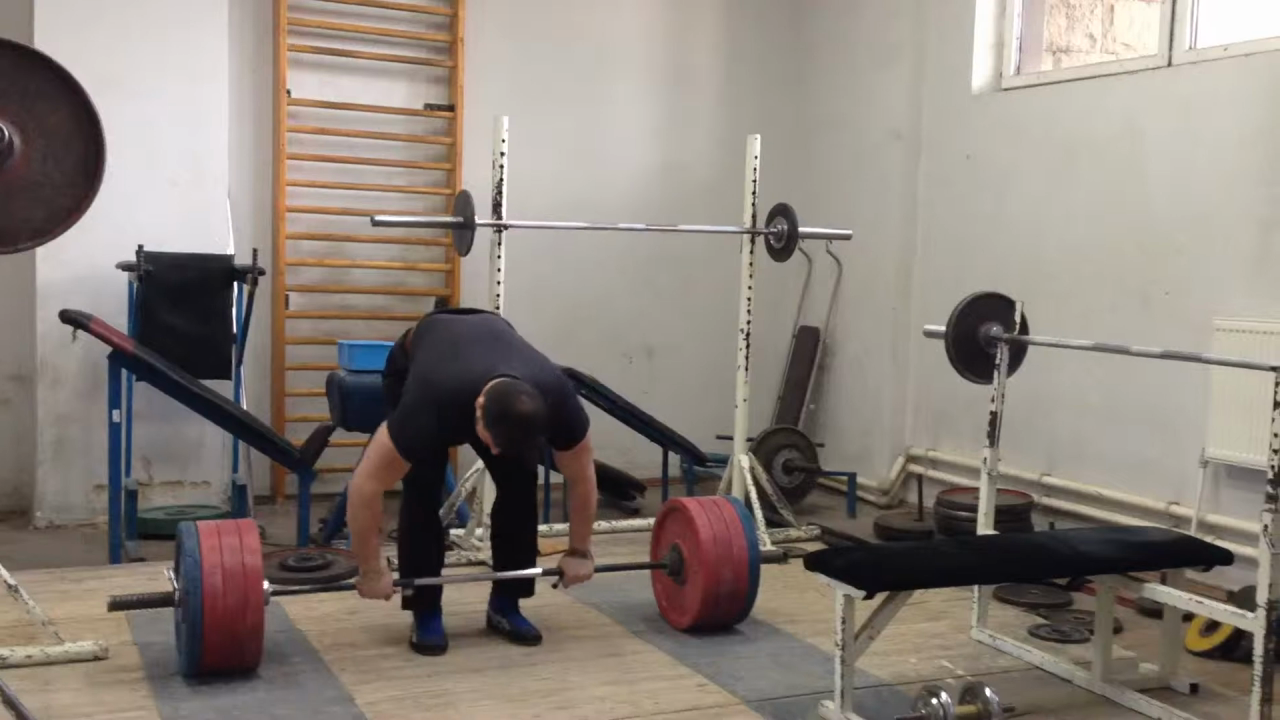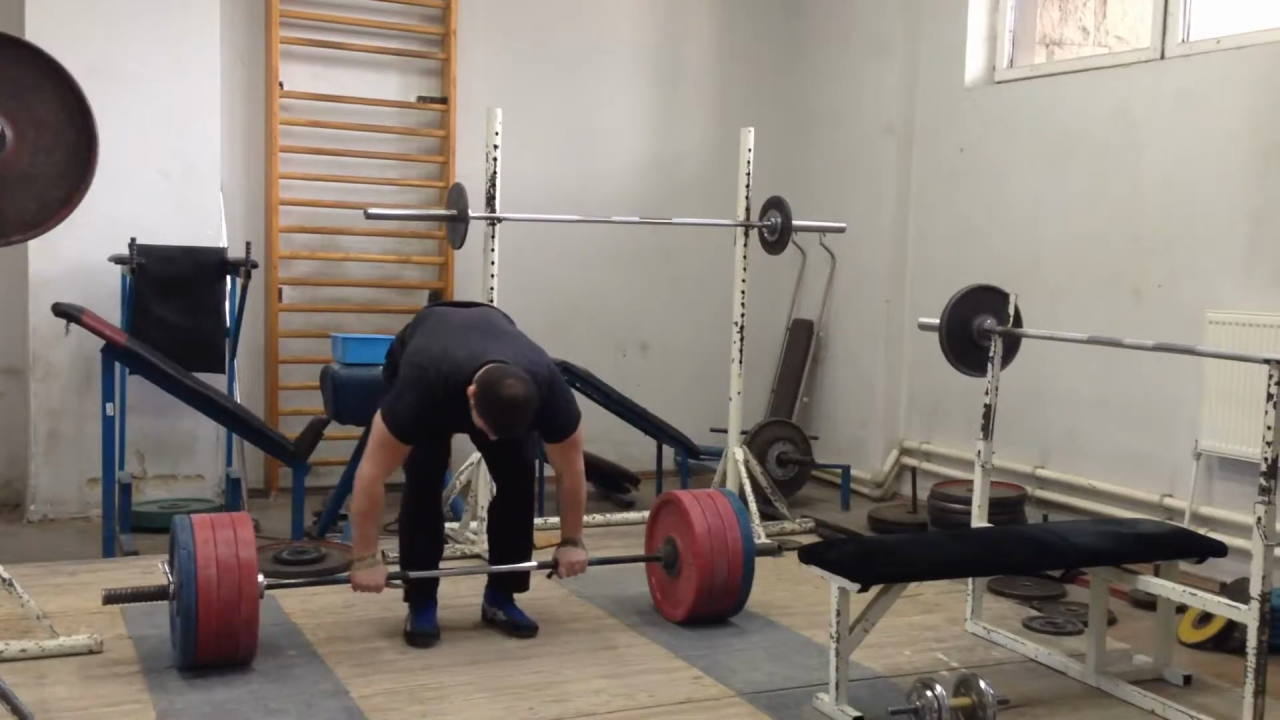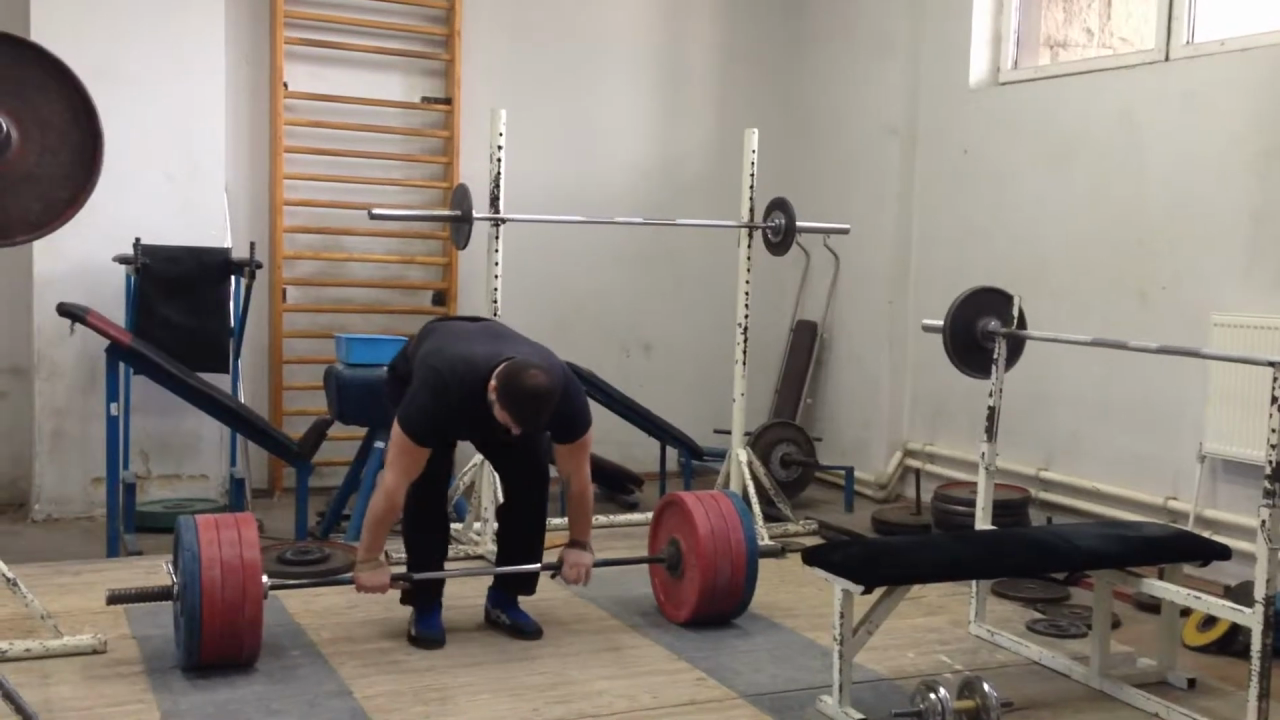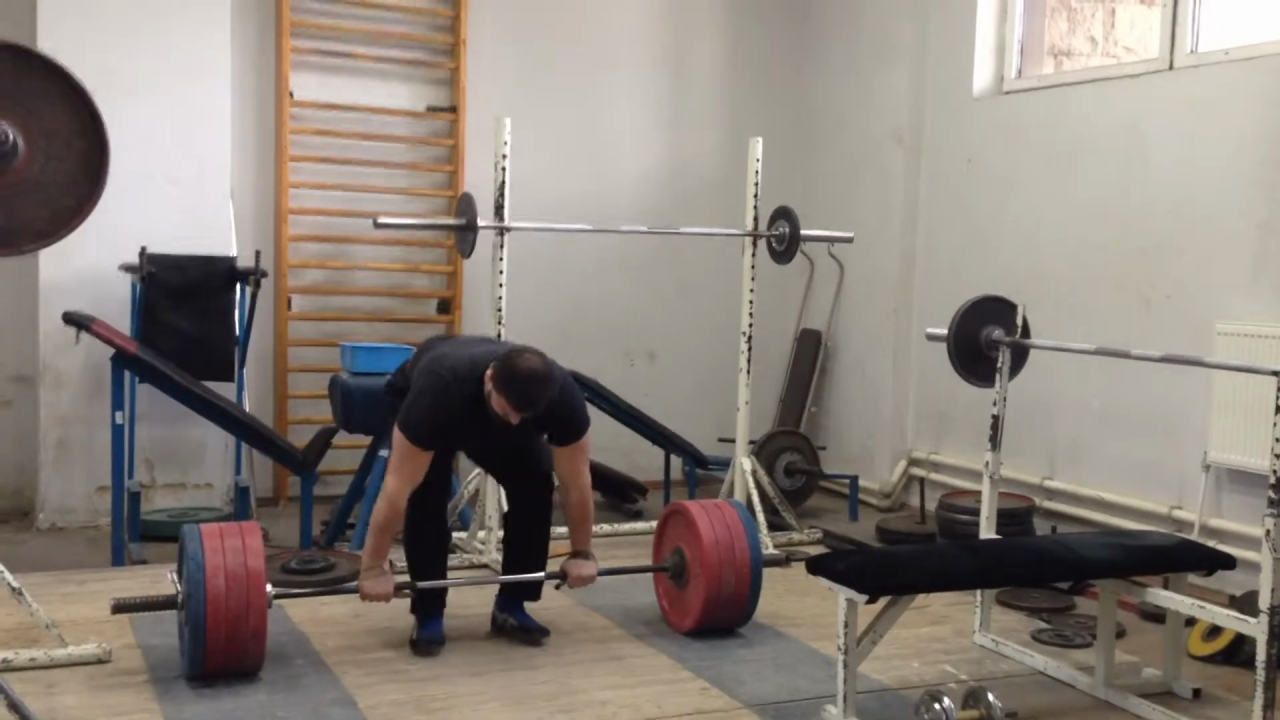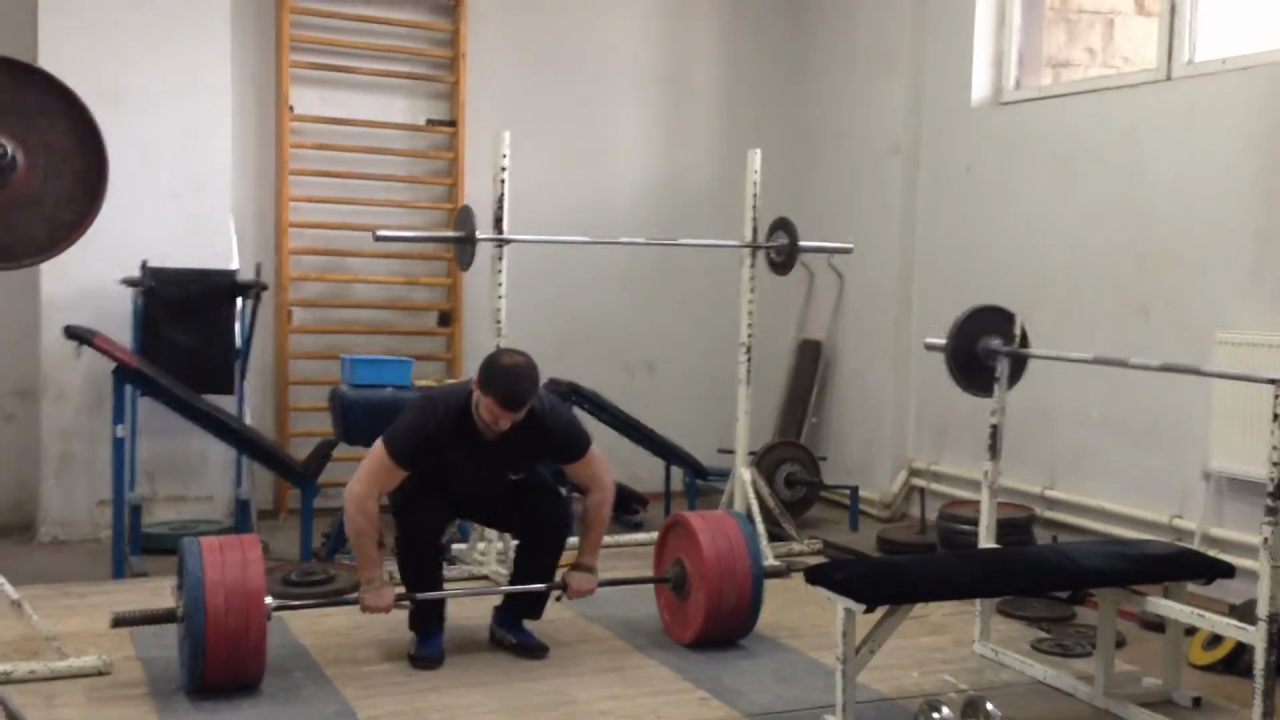
dt=0.4s
person 1, frame 1
left shoulder: (556, 400)
right shoulder: (430, 404)
left elbow: (582, 477)
right elbow: (364, 485)
left wrist: (579, 552)
right wrist: (369, 571)
right hip: (413, 363)
left knee: (520, 482)
right knee: (423, 489)
left ankle: (505, 604)
right ankle: (425, 612)
person 1, frame 2
left shoulder: (549, 391)
right shoulder: (422, 386)
left elbow: (569, 470)
right elbow: (372, 473)
left wrist: (572, 541)
right wrist: (365, 559)
right hip: (420, 362)
left knee: (518, 475)
right knee: (425, 478)
left ankle: (500, 596)
right ankle: (421, 603)
person 1, frame 3
left shoulder: (564, 392)
right shoulder: (437, 387)
left elbow: (576, 475)
right elbow: (396, 480)
left wrist: (580, 544)
right wrist: (370, 560)
right hip: (415, 376)
left knee: (531, 480)
right knee: (429, 484)
left ankle: (503, 600)
right ankle: (425, 606)
person 1, frame 4
left shoulder: (561, 395)
right shoulder: (439, 387)
left elbow: (575, 479)
right elbow: (398, 486)
left wrist: (582, 553)
right wrist: (374, 568)
right hip: (432, 416)
left knee: (535, 488)
right knee: (428, 497)
left ankle: (510, 605)
right ankle: (428, 612)
person 1, frame 5
left shoulder: (552, 419)
right shoulder: (433, 414)
left elbow: (601, 486)
right elbow: (359, 493)
left wrist: (586, 565)
right wrist: (372, 581)
left hip: (505, 490)
right hip: (433, 486)
left knee: (554, 515)
right knee: (417, 520)
left ankle: (510, 620)
right ankle: (427, 629)
